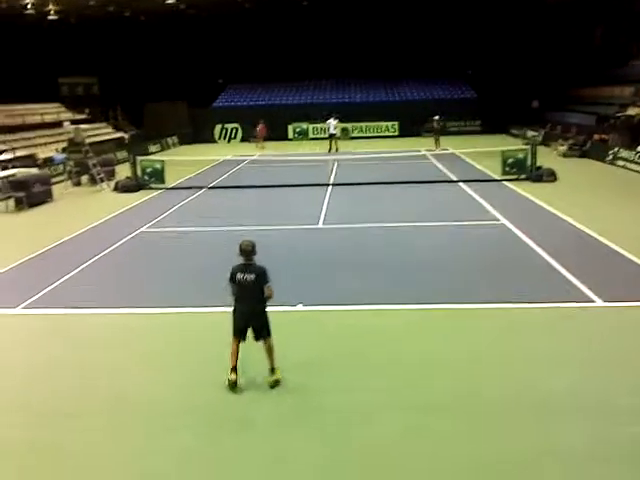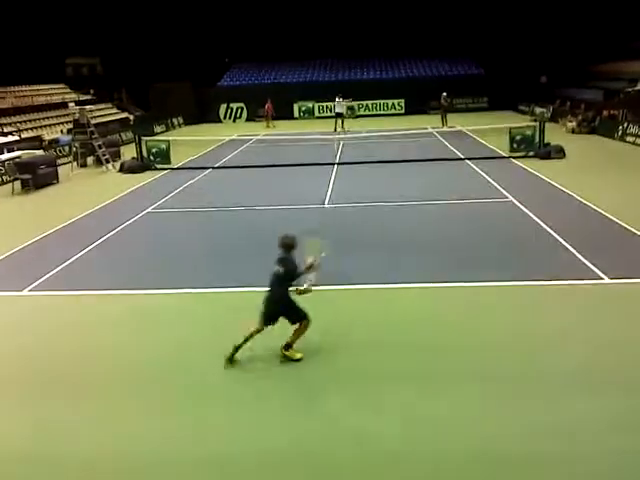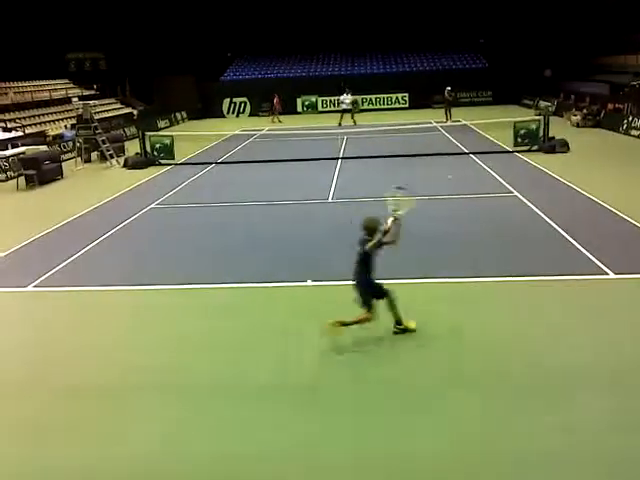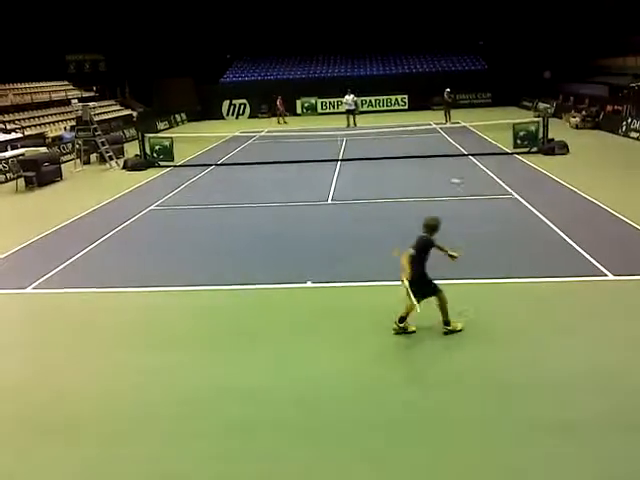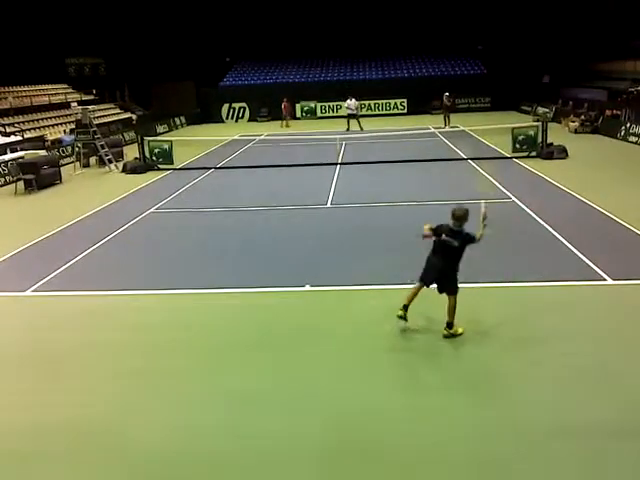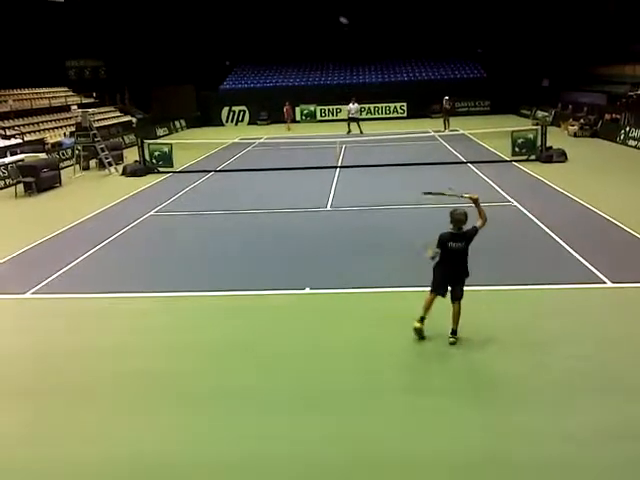
dt=0.4s
person 1, frame 1
left shoulder: (235, 270)
right shoulder: (260, 270)
left elbow: (233, 292)
right elbow: (269, 294)
right wrist: (262, 301)
left hip: (240, 311)
right hip: (257, 311)
left knee: (236, 340)
right knee: (266, 339)
left ankle: (233, 373)
right ankle: (272, 374)
person 1, frame 2
left shoulder: (280, 260)
right shoulder: (290, 264)
right elbow: (298, 291)
left wrist: (307, 267)
right wrist: (307, 289)
left hip: (270, 299)
right hip: (282, 300)
left knee: (260, 327)
right knee: (305, 321)
left ankle: (235, 350)
right ankle: (287, 349)
person 1, frame 3
left shoulder: (367, 240)
right shoulder: (366, 242)
left elbow: (392, 240)
right elbow: (371, 248)
left wrist: (393, 225)
right wrist: (384, 232)
left hip: (366, 279)
right hip: (363, 281)
left knee: (388, 295)
right knee: (369, 315)
left ankle: (399, 325)
right ankle: (337, 324)
person 1, frame 4
left shoulder: (427, 239)
right shoulder: (421, 243)
left elbow: (434, 244)
right elbow: (405, 257)
left wrist: (448, 252)
right wrist: (407, 271)
left hip: (413, 276)
right hip: (417, 277)
left knee: (417, 298)
right knee: (441, 296)
left ankle: (400, 324)
right ankle: (447, 325)
person 1, frame 5
left shoulder: (442, 228)
right shoulder: (465, 237)
left elbow: (425, 235)
right elbow: (479, 237)
left wrist: (426, 228)
right wrist: (483, 223)
left hip: (433, 263)
right hip: (449, 269)
left knee: (420, 285)
right knee: (452, 297)
left ankle: (403, 311)
right ankle: (449, 328)
person 1, frame 6
left shoulder: (443, 237)
right shoulder: (468, 235)
left elbow: (435, 255)
right elbow: (483, 221)
left wrist: (430, 254)
right wrist: (477, 204)
left hip: (442, 271)
right hip: (459, 273)
left knee: (433, 294)
right knee: (456, 302)
left ankle: (420, 322)
right ankle: (453, 334)
